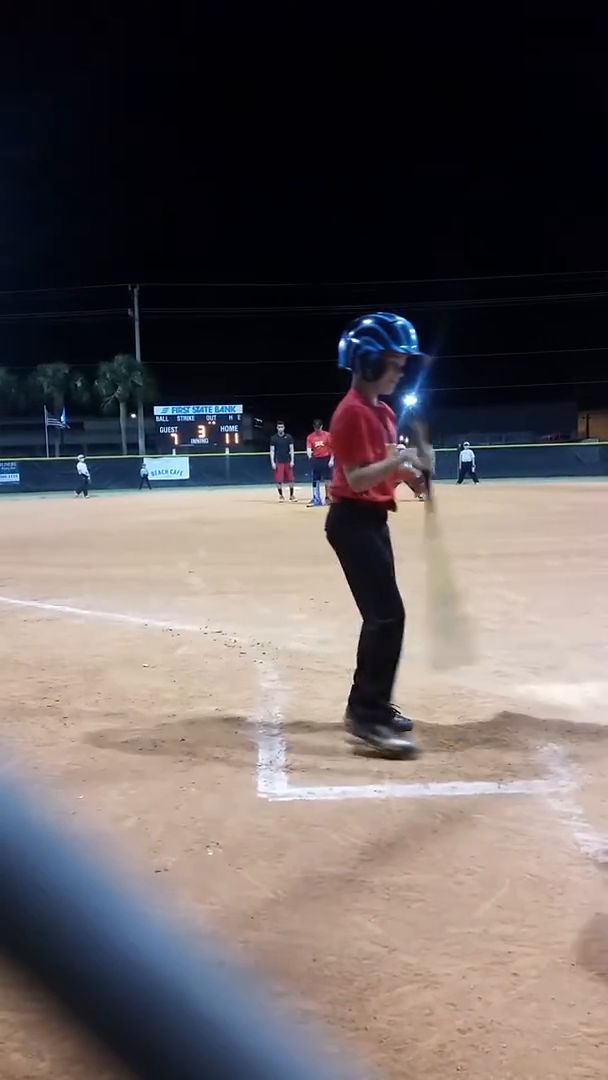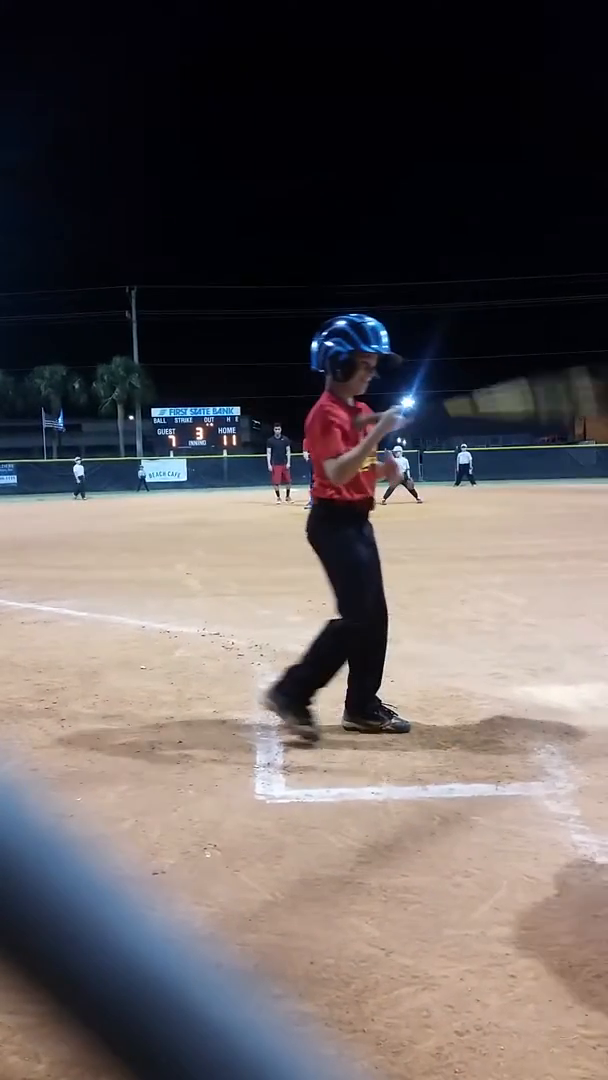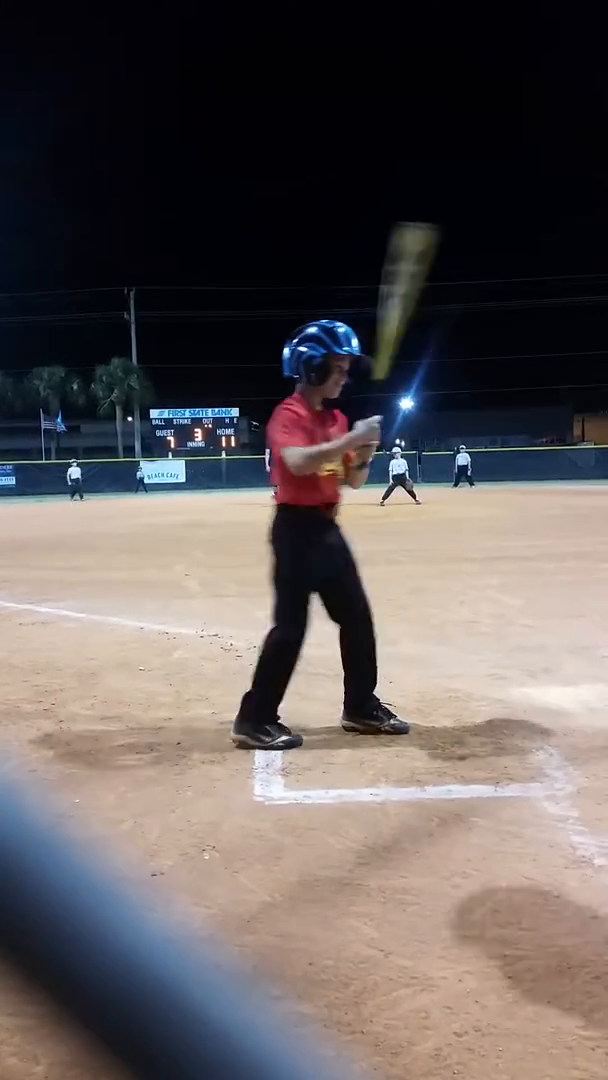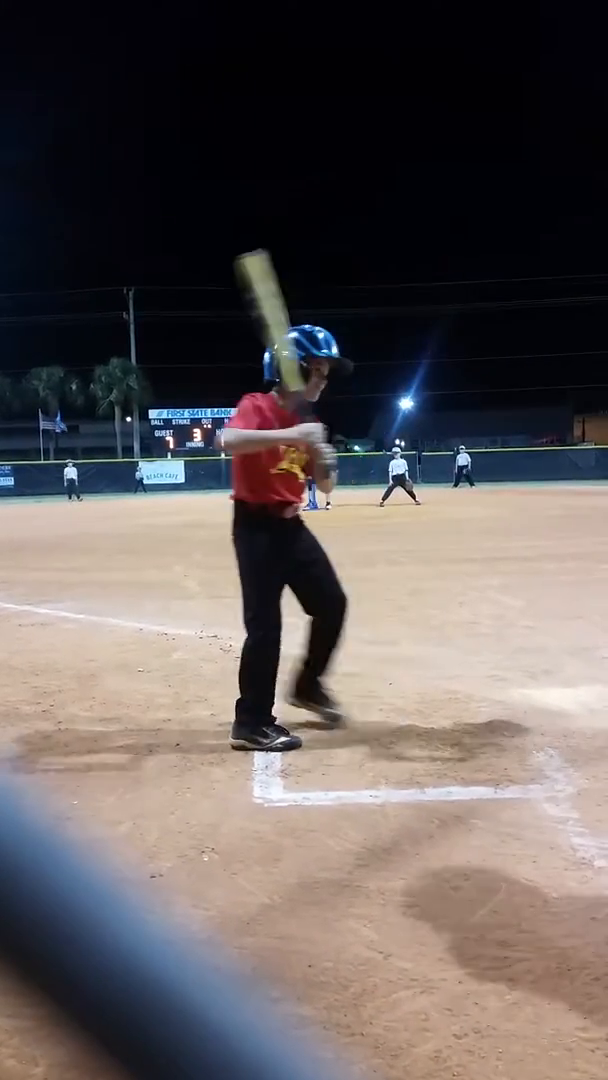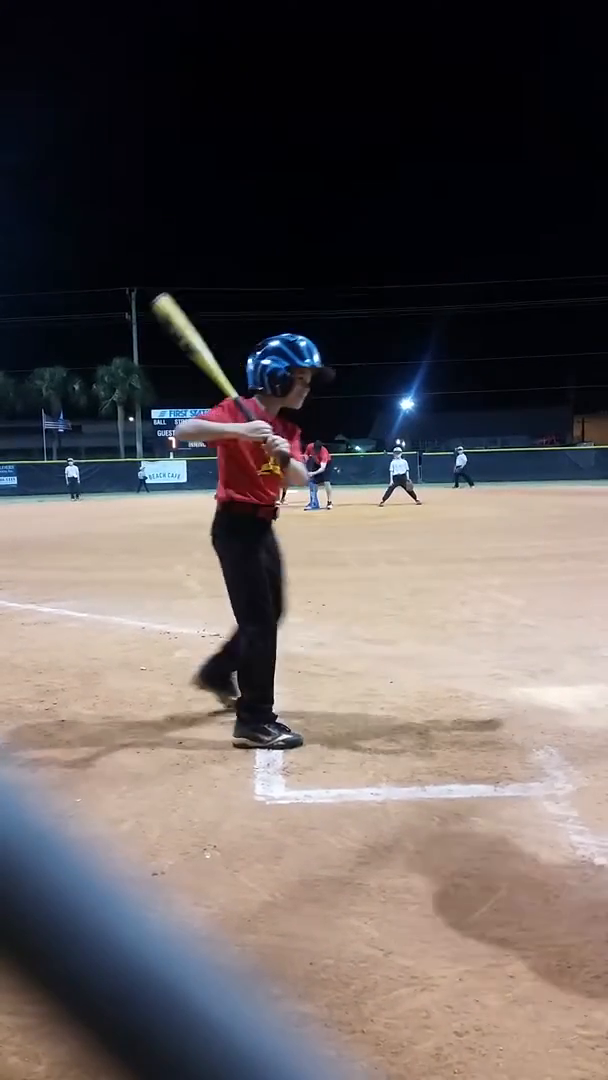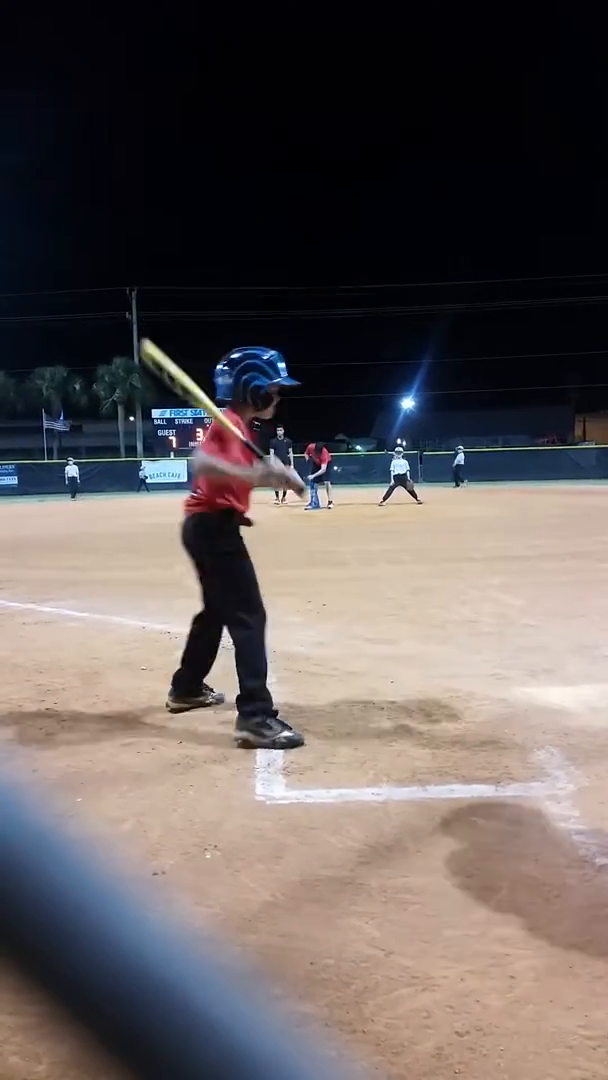
dt=0.2s
person 1, frame 1
left shoulder: (383, 411)
right shoulder: (352, 413)
right elbow: (358, 480)
left wrist: (407, 472)
right wrist: (403, 459)
left hip: (374, 520)
right hip: (353, 521)
left knee: (383, 615)
right knee: (386, 614)
left ankle: (368, 703)
right ankle: (369, 716)
person 1, frame 2
left shoulder: (362, 412)
right shoulder: (325, 414)
right elbow: (338, 472)
left wrist: (385, 466)
right wrist: (376, 434)
left hip: (359, 520)
right hip: (333, 522)
left knee: (374, 615)
right knee: (354, 616)
left ankle: (363, 705)
right ankle: (291, 693)
person 1, frame 3
left shoulder: (336, 419)
right shoulder: (291, 413)
left elbow: (352, 481)
right elbow: (296, 461)
left wrist: (364, 456)
right wrist: (348, 440)
left hip: (326, 526)
right hip: (294, 528)
left knee: (357, 615)
right knee: (291, 624)
left ankle: (362, 707)
right ankle: (254, 720)
person 1, frame 4
left shoulder: (312, 423)
right shoulder: (256, 406)
left elbow: (327, 484)
right elbow: (228, 440)
left wrist: (323, 461)
right wrist: (288, 435)
left hip: (292, 525)
right hip: (255, 525)
left knee: (332, 605)
right knee: (264, 624)
left ankle: (308, 687)
right ankle: (252, 722)
person 1, frame 5
left shoulder: (288, 428)
right shoulder: (238, 410)
left elbow: (299, 478)
right elbow: (185, 430)
left wrist: (284, 455)
right wrist: (239, 431)
left hip: (260, 525)
right hip: (238, 525)
left knee: (265, 613)
right knee: (259, 619)
left ankle: (218, 672)
right ankle: (254, 721)
person 1, frame 6
left shoulder: (225, 423)
right shoulder: (231, 429)
left elbow: (234, 477)
right elbow: (201, 465)
left wrist: (276, 475)
right wrist: (256, 473)
left hip: (200, 525)
right hip: (217, 528)
left knee: (216, 610)
right knee: (248, 618)
left ankle: (186, 686)
right ankle: (255, 719)
